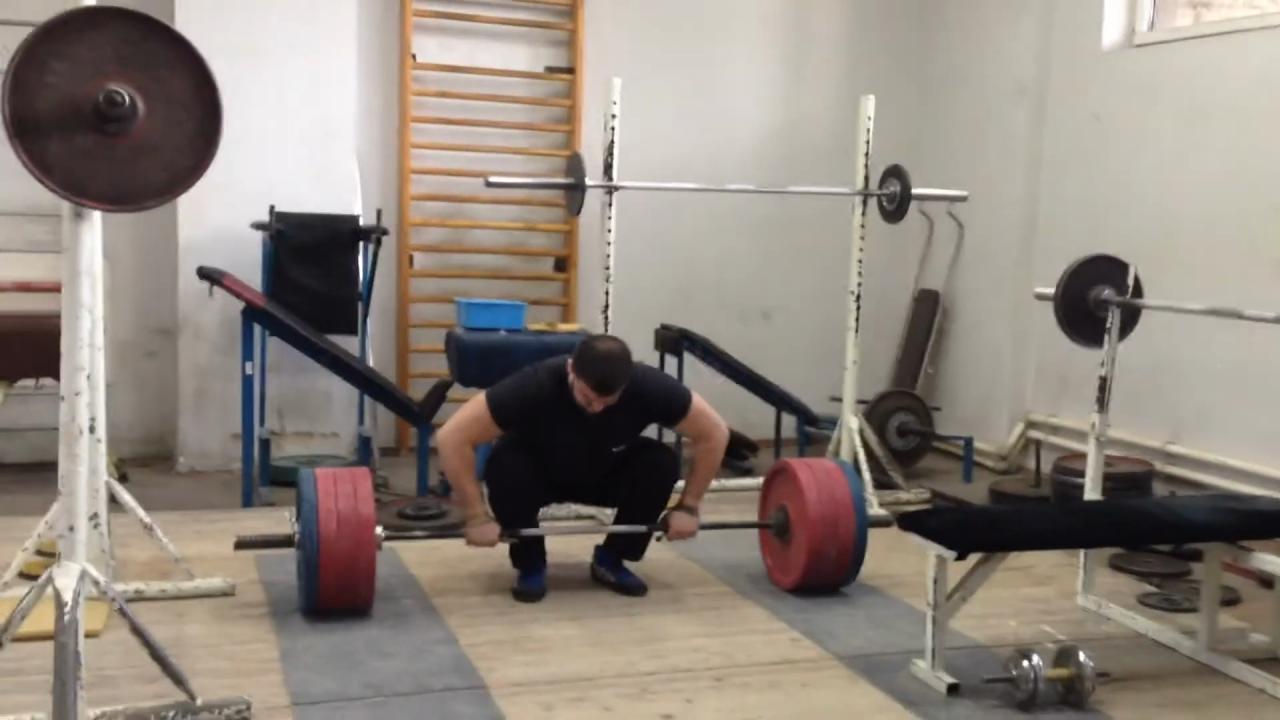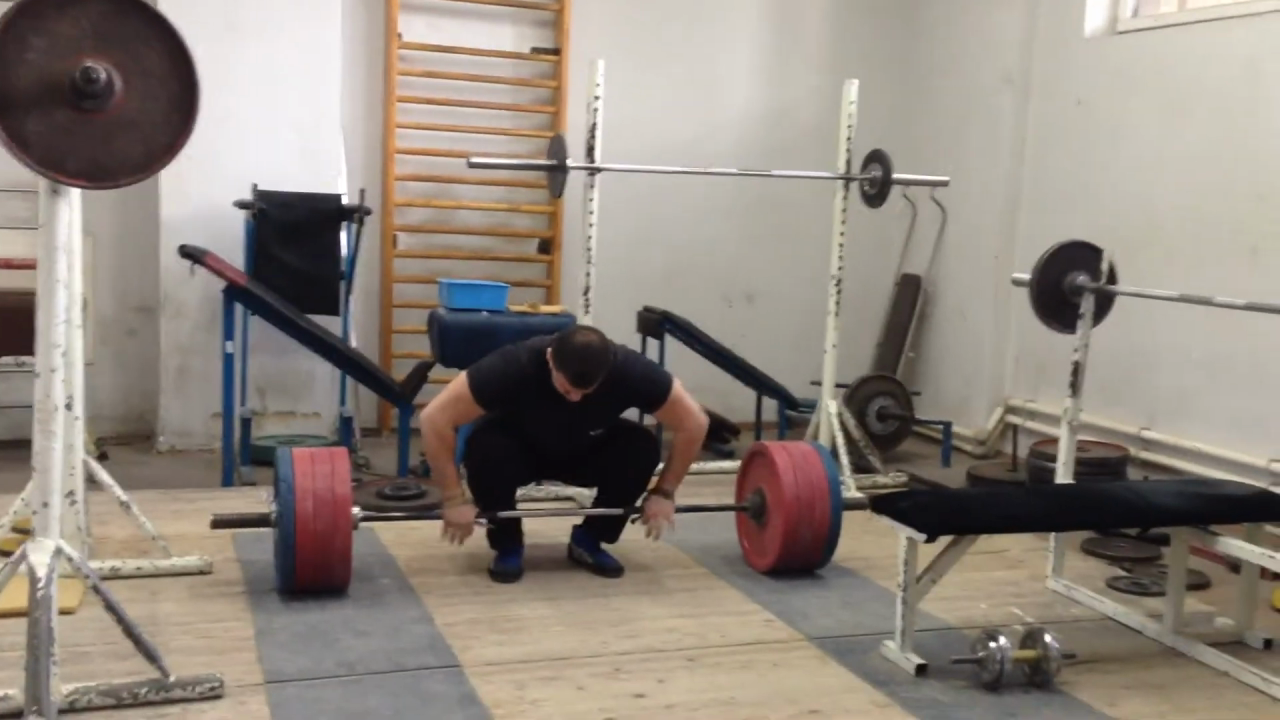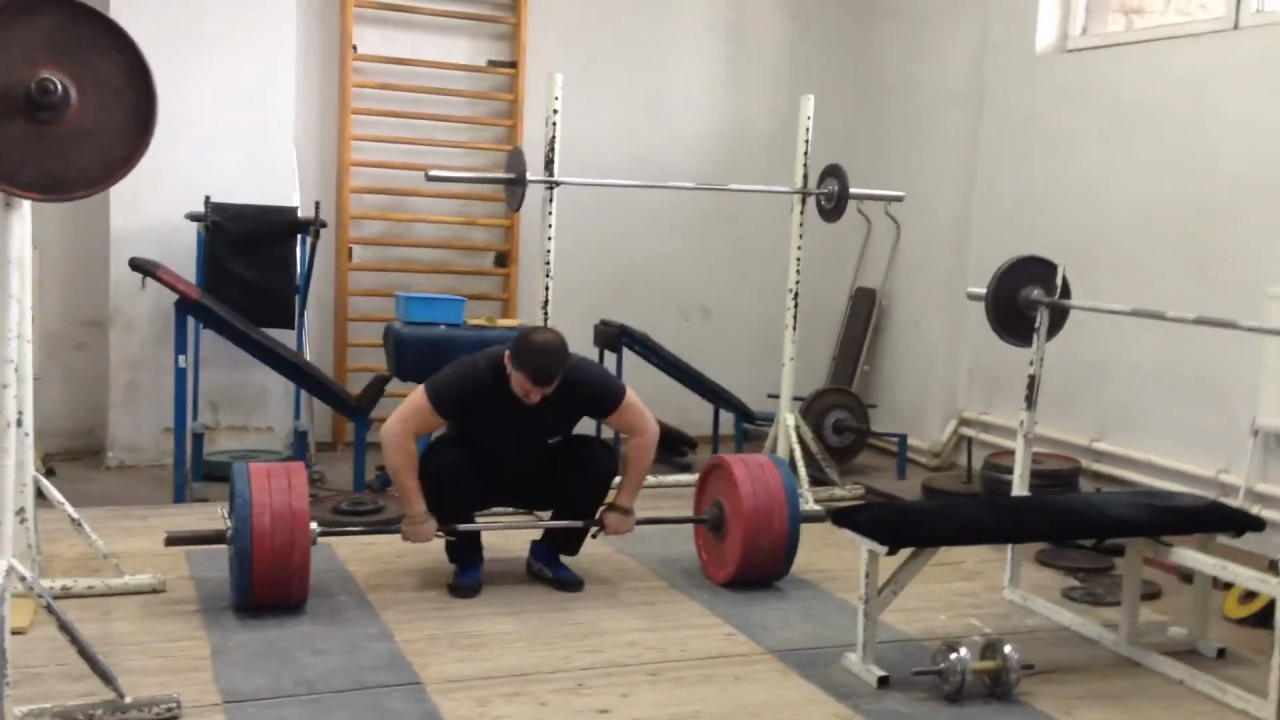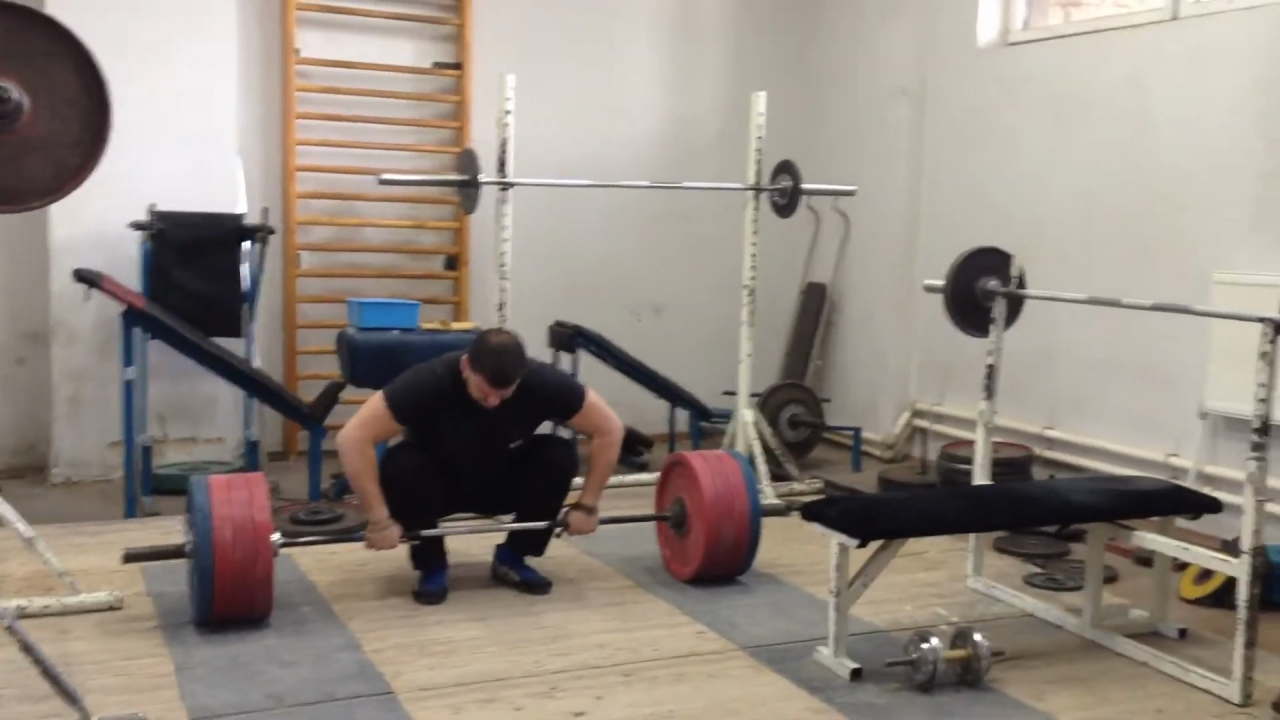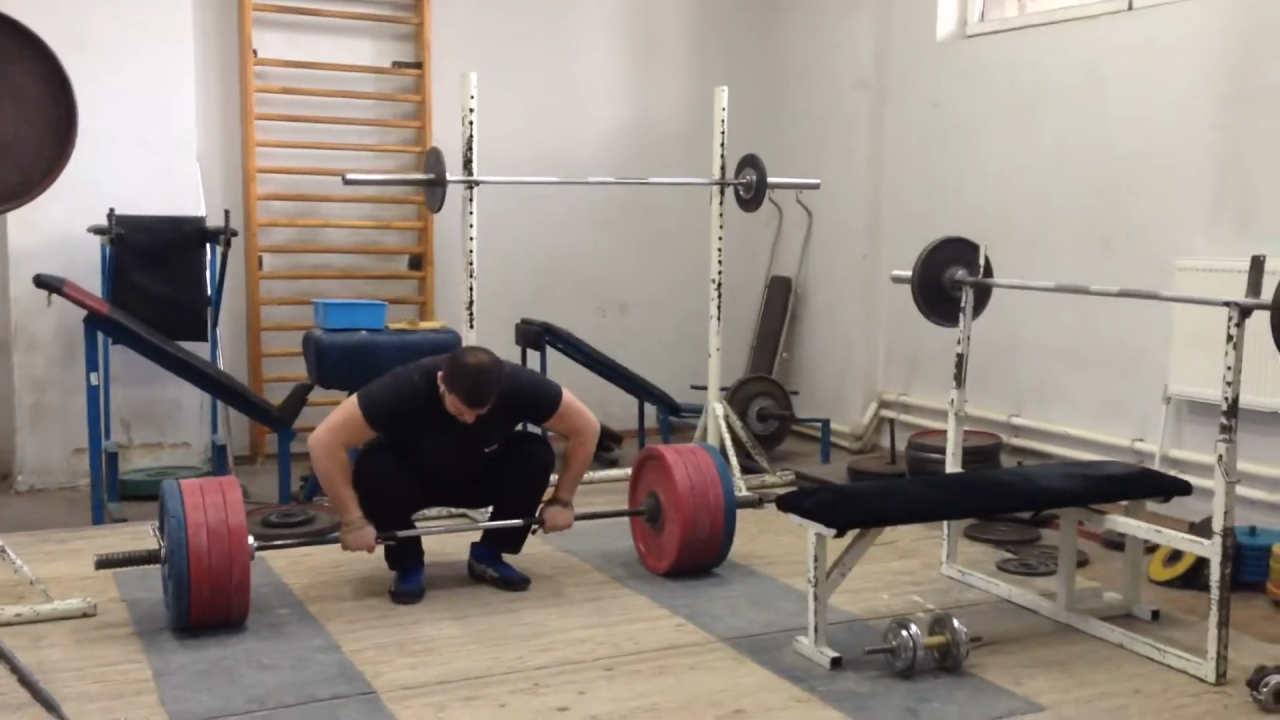
dt=0.4s
person 1, frame 1
left shoulder: (649, 387)
right shoulder: (535, 386)
left elbow: (715, 433)
right elbow: (451, 437)
left wrist: (688, 506)
right wrist: (477, 517)
left hip: (604, 476)
right hip: (539, 475)
left knee: (662, 463)
right knee: (506, 468)
left ankle: (610, 559)
right ankle: (530, 565)
person 1, frame 2
left shoulder: (630, 370)
right shoulder: (515, 365)
left elbow: (694, 422)
right elbow: (434, 417)
left wrist: (663, 493)
right wrist: (454, 499)
left hip: (585, 452)
right hip: (519, 451)
left knee: (643, 448)
right knee: (486, 450)
left ankle: (588, 540)
right ankle: (507, 545)
person 1, frame 3
left shoulder: (585, 378)
right shoulder: (471, 374)
left elbow: (645, 429)
right elbow: (395, 430)
left wrist: (623, 506)
right wrist: (416, 514)
left hip: (542, 477)
right hip: (477, 476)
left knee: (600, 458)
right knee: (440, 463)
left ankle: (547, 554)
right ankle: (467, 560)
person 1, frame 4
left shoulder: (542, 382)
right shoulder: (430, 381)
left elbow: (609, 429)
right elbow: (352, 438)
left wrist: (587, 506)
right wrist: (380, 520)
left hip: (503, 485)
right hip: (438, 487)
left knee: (560, 456)
right knee: (400, 466)
left ankle: (511, 558)
right ankle: (431, 565)
person 1, frame 5
left shoulder: (520, 386)
right shoulder: (406, 388)
left elbow: (586, 428)
right elbow: (323, 441)
left wrist: (562, 502)
right wrist: (353, 521)
left hip: (477, 478)
right hip: (412, 480)
left knee: (536, 454)
right knee: (374, 468)
left ankle: (488, 556)
right ankle: (408, 564)
